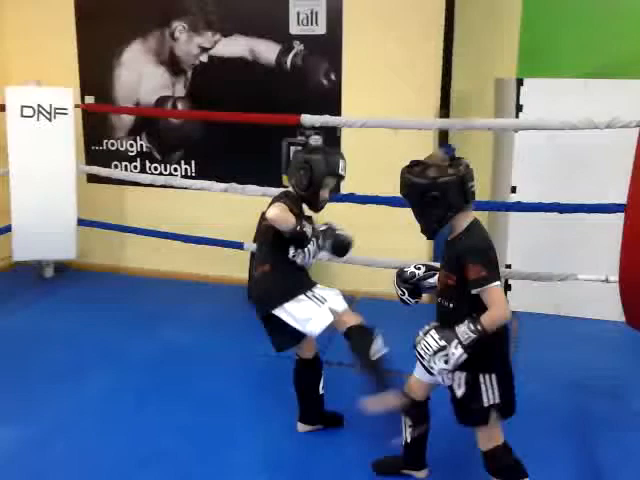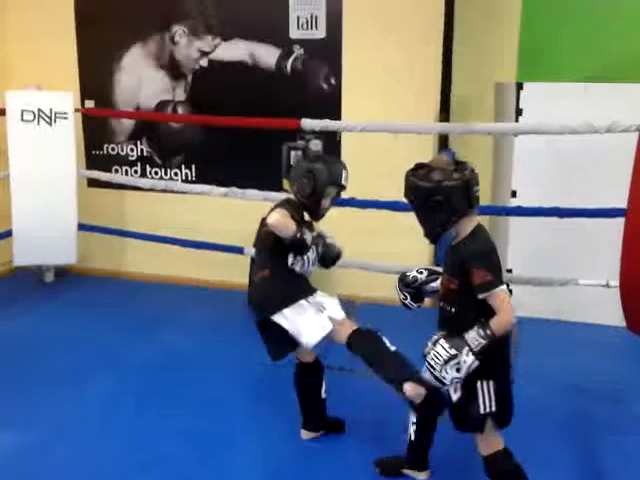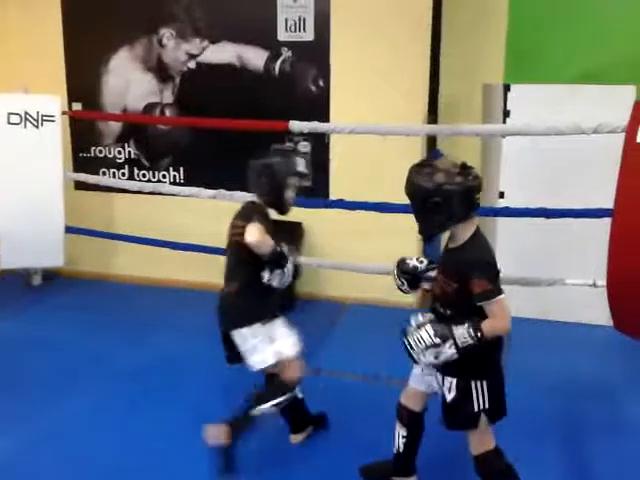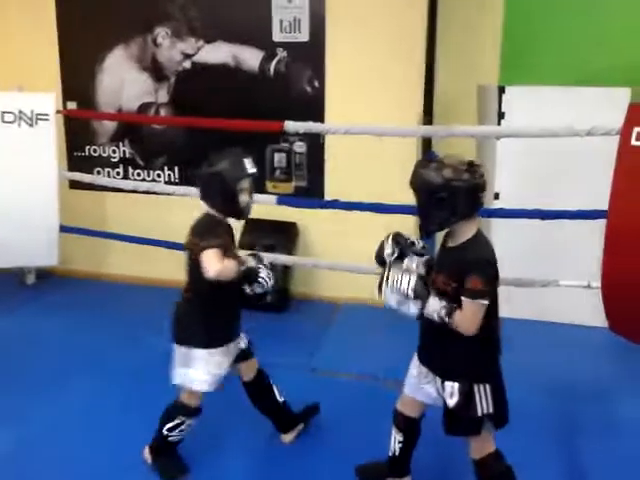
dt=0.2s
person 1, frame 1
left shoulder: (472, 246)
right shoulder: (460, 235)
left elbow: (500, 312)
left wrist: (459, 339)
right wrist: (426, 279)
left hip: (477, 355)
right hip: (451, 344)
left knee: (487, 433)
right knee: (414, 390)
person 1, frame 2
left shoulder: (476, 250)
right shoulder: (463, 238)
left elbow: (506, 315)
left wrist: (469, 347)
right wrist: (431, 282)
left hip: (479, 362)
right hip: (455, 349)
left knee: (487, 439)
right knee: (421, 395)
person 1, frame 3
left shoulder: (476, 257)
right shoulder: (458, 240)
left elbow: (501, 323)
left wrist: (452, 339)
right wrist: (428, 273)
left hip: (470, 363)
right hip: (442, 350)
left knee: (479, 438)
right knee: (409, 404)
person 1, frame 4
left shoulder: (478, 256)
right shoulder: (453, 239)
left elbow: (468, 324)
left wrist: (420, 296)
right wrist: (418, 261)
left hip: (467, 365)
right hip: (433, 353)
left knee: (479, 443)
right knee: (406, 409)
person 2, frame 1
left shoulder: (294, 208)
right shoulder: (286, 203)
left elbow: (297, 255)
right elbow: (273, 216)
left wrist: (325, 237)
right wrist: (307, 233)
left hip: (280, 291)
right hip: (283, 290)
left knee: (307, 351)
right knee: (352, 323)
left ankle: (310, 416)
right ankle: (383, 388)
person 2, frame 2
left shoulder: (294, 212)
right shoulder: (287, 210)
right elbow: (274, 222)
left wrist: (319, 251)
right wrist: (303, 240)
left hip: (277, 298)
right hip: (284, 297)
left knee: (307, 358)
right knee: (351, 332)
left ankle: (314, 423)
right ankle: (410, 384)
person 2, frame 3
left shoulder: (254, 215)
right shoulder: (253, 214)
right elbow: (254, 240)
left wrist: (278, 265)
right wrist: (280, 254)
left hip: (250, 308)
right hip: (250, 312)
left knee: (284, 369)
right knee: (290, 375)
left ankle: (300, 424)
right ankle: (227, 431)
person 2, frame 4
left shoulder: (222, 226)
right shoulder: (206, 229)
right elbow: (215, 269)
left wrist: (249, 272)
right wrist: (250, 267)
left hip: (224, 324)
right hip: (199, 330)
left knee: (252, 371)
right knee: (192, 399)
left ankle: (287, 424)
right ankle: (158, 449)
person 3, frame 1
left shoulder: (188, 43)
right shoulder: (131, 65)
left elbow: (249, 46)
right elbow: (120, 137)
left wrist: (301, 61)
right wrist: (152, 143)
left hip: (176, 156)
person 3, frame 2
left shoulder: (188, 49)
right shoulder: (132, 69)
left elbow: (249, 50)
right elbow: (120, 142)
left wrist: (300, 64)
right wrist: (153, 149)
left hip: (177, 160)
person 3, frame 3
left shoulder: (177, 49)
right shoulder: (119, 72)
left elbow: (237, 53)
right elbow: (108, 144)
left wrist: (289, 67)
right wrist: (146, 136)
left hip: (164, 164)
person 3, frame 4
left shoulder: (175, 48)
right shoulder: (114, 71)
left elbow: (232, 53)
right elbow: (102, 143)
left wrist: (284, 67)
right wrist: (135, 150)
left hip: (158, 162)
